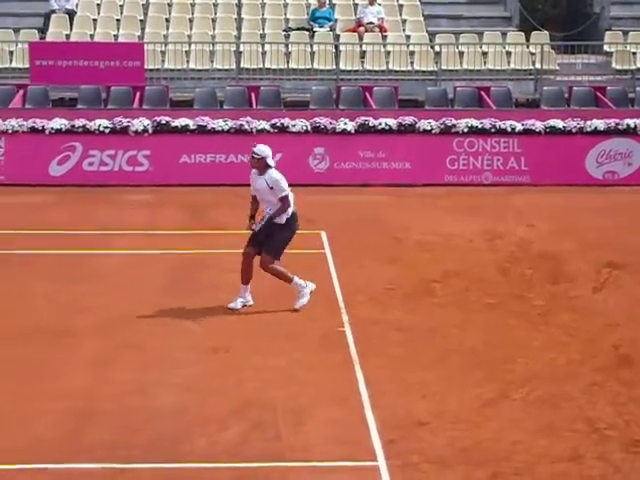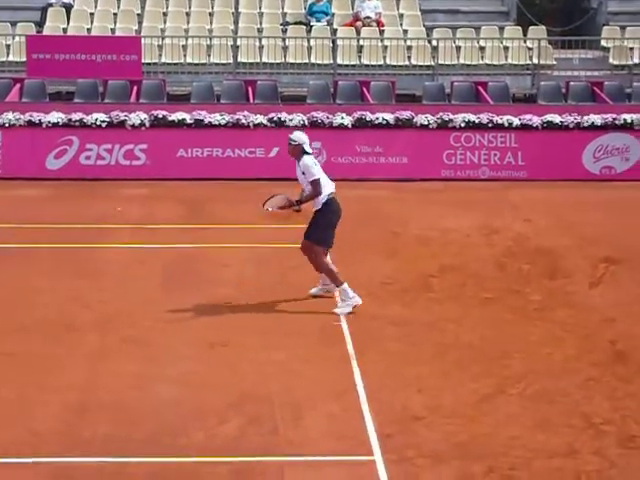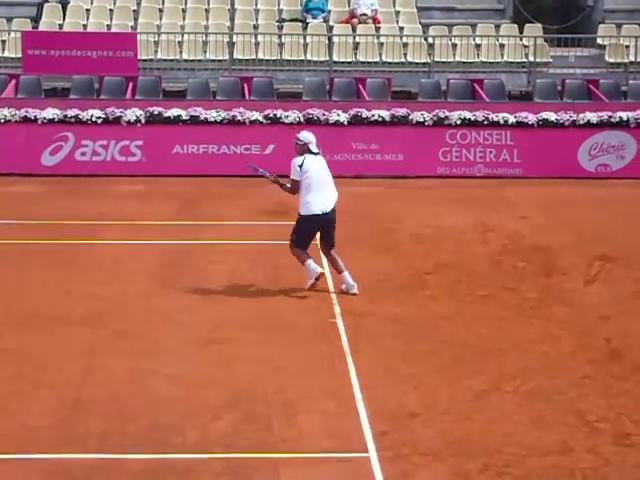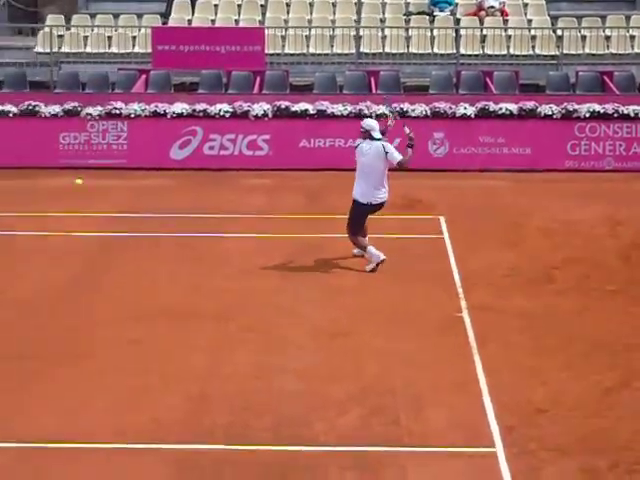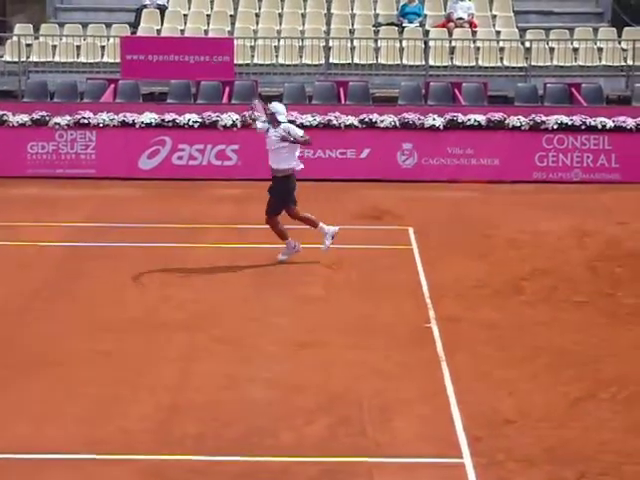
dt=0.5s
person 1, frame 1
left shoulder: (275, 177)
right shoulder: (254, 174)
left elbow: (286, 205)
right elbow: (255, 199)
left wrist: (268, 219)
right wrist: (252, 219)
left hip: (285, 221)
right hip: (269, 219)
left knee: (266, 263)
right knee: (247, 254)
left ankle: (303, 287)
right ankle: (244, 297)
person 1, frame 2
left shoulder: (307, 162)
right shoulder: (300, 162)
left elbow: (317, 191)
left wrist: (296, 203)
right wrist: (298, 201)
left hip: (328, 208)
right hip: (323, 209)
left knee: (319, 256)
right knee: (306, 248)
left ankle: (349, 297)
right ankle: (327, 284)
person 1, frame 3
left shoulder: (298, 162)
right shoulder: (321, 160)
left elbow: (295, 190)
left wrist: (279, 183)
left hip: (310, 213)
right hip: (329, 212)
left knee: (296, 247)
right knee: (328, 250)
left ankle: (314, 270)
right ankle: (349, 284)
person 1, frame 4
left shoulder: (359, 144)
right shoulder: (385, 147)
right elbow: (403, 164)
left wrist: (382, 132)
right wrist: (410, 146)
left hip: (362, 198)
right hip: (380, 199)
left knee: (354, 234)
right knee: (360, 219)
left ankle: (375, 255)
right ankle: (366, 249)
person 1, frame 5
left shoulder: (287, 128)
right shoulder: (268, 127)
left elbow: (308, 140)
right elbow: (255, 124)
left wrist: (292, 139)
left hip: (284, 179)
right hip: (278, 178)
left knee: (271, 219)
right knee: (293, 213)
left ankle: (291, 246)
right ankle: (327, 230)
